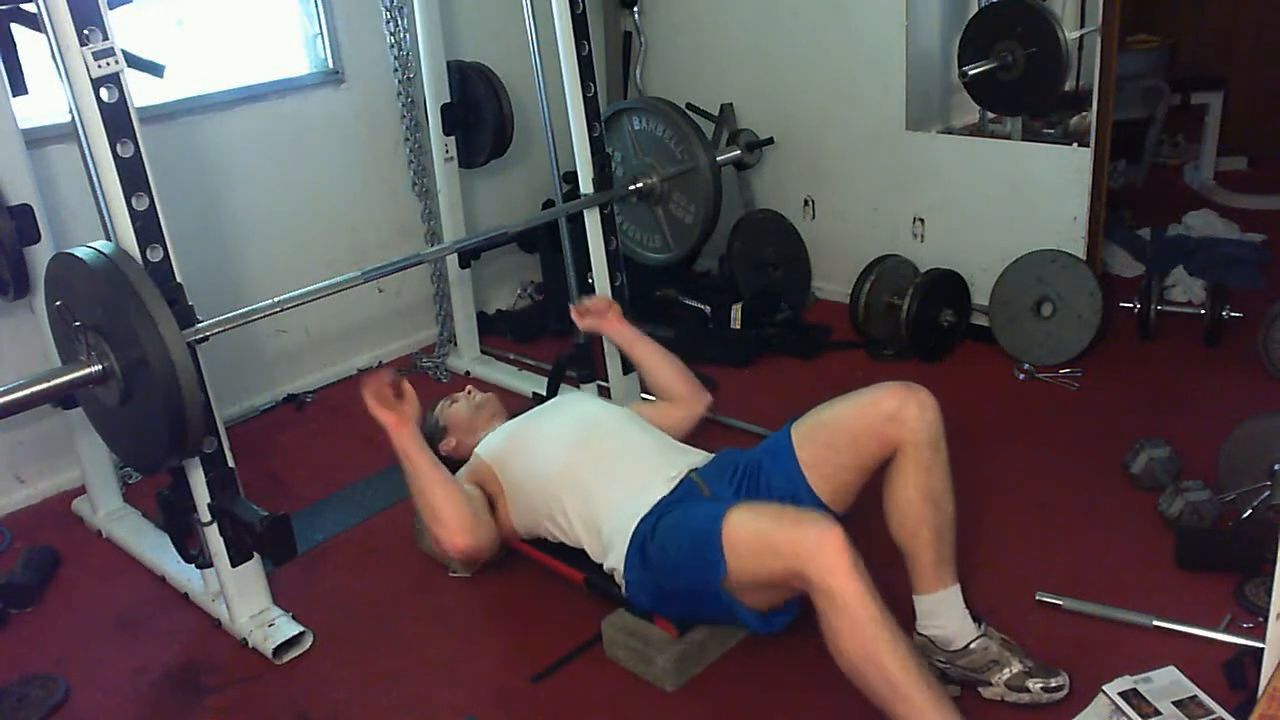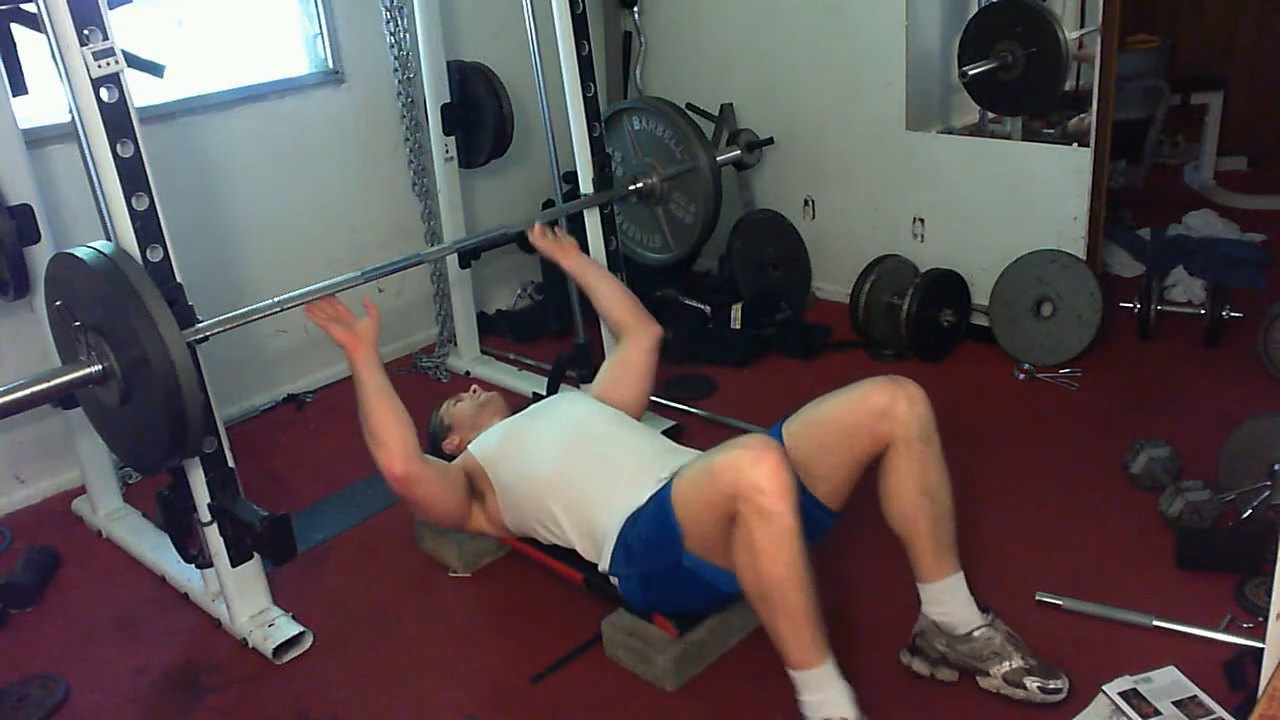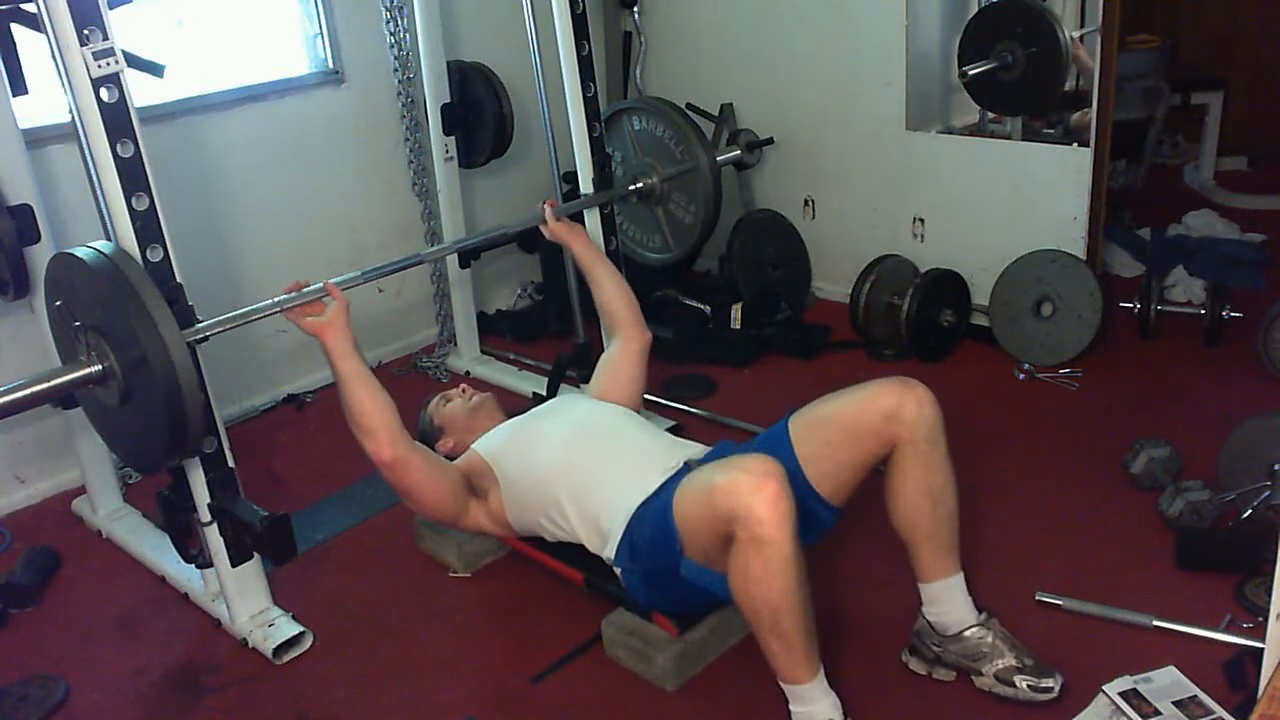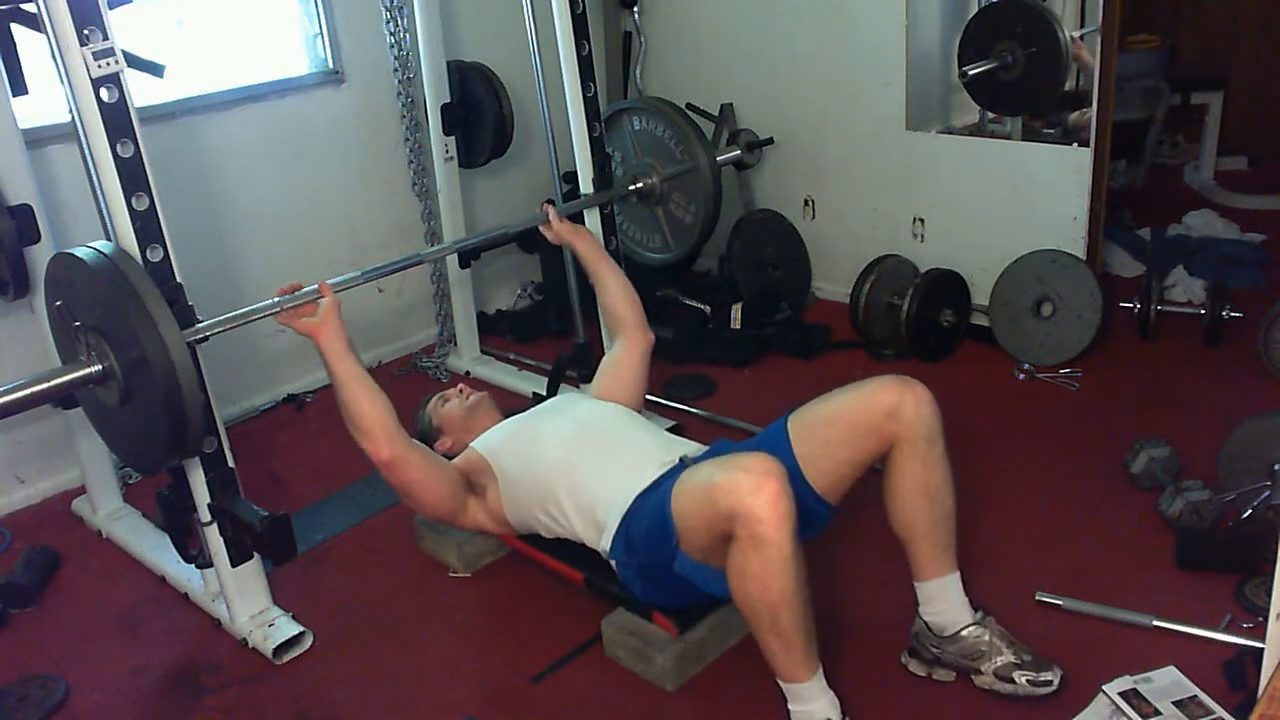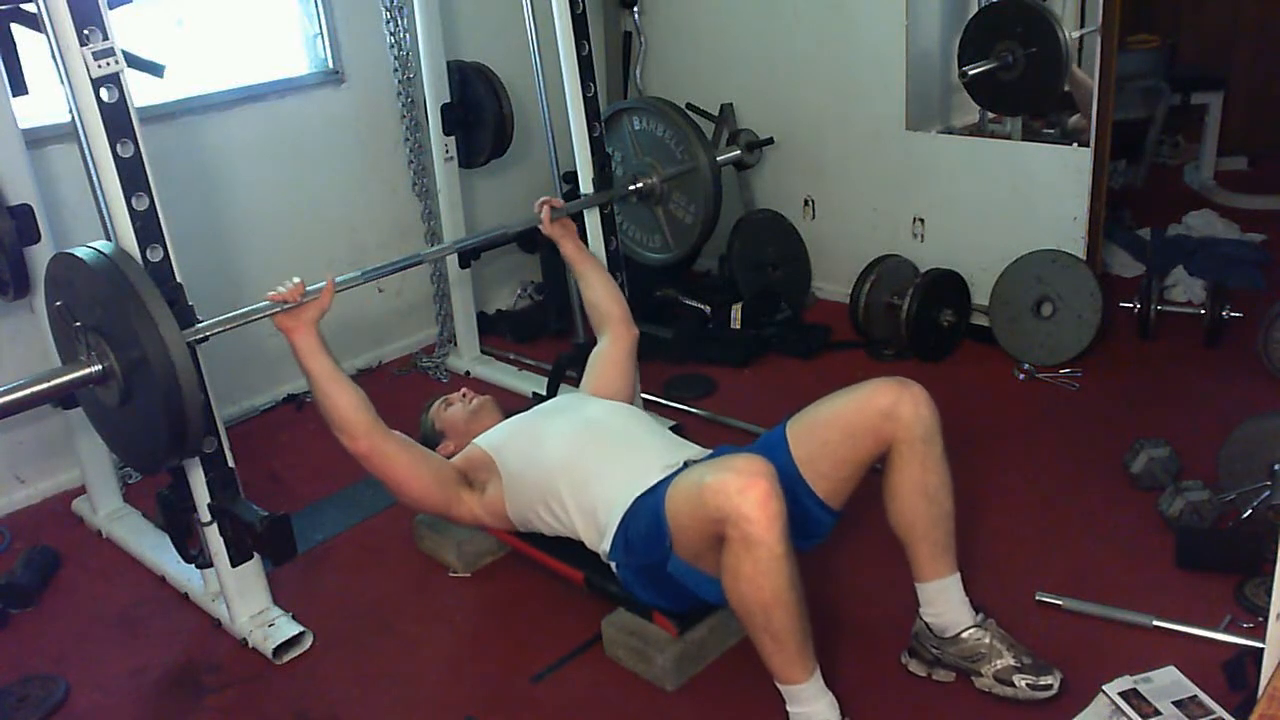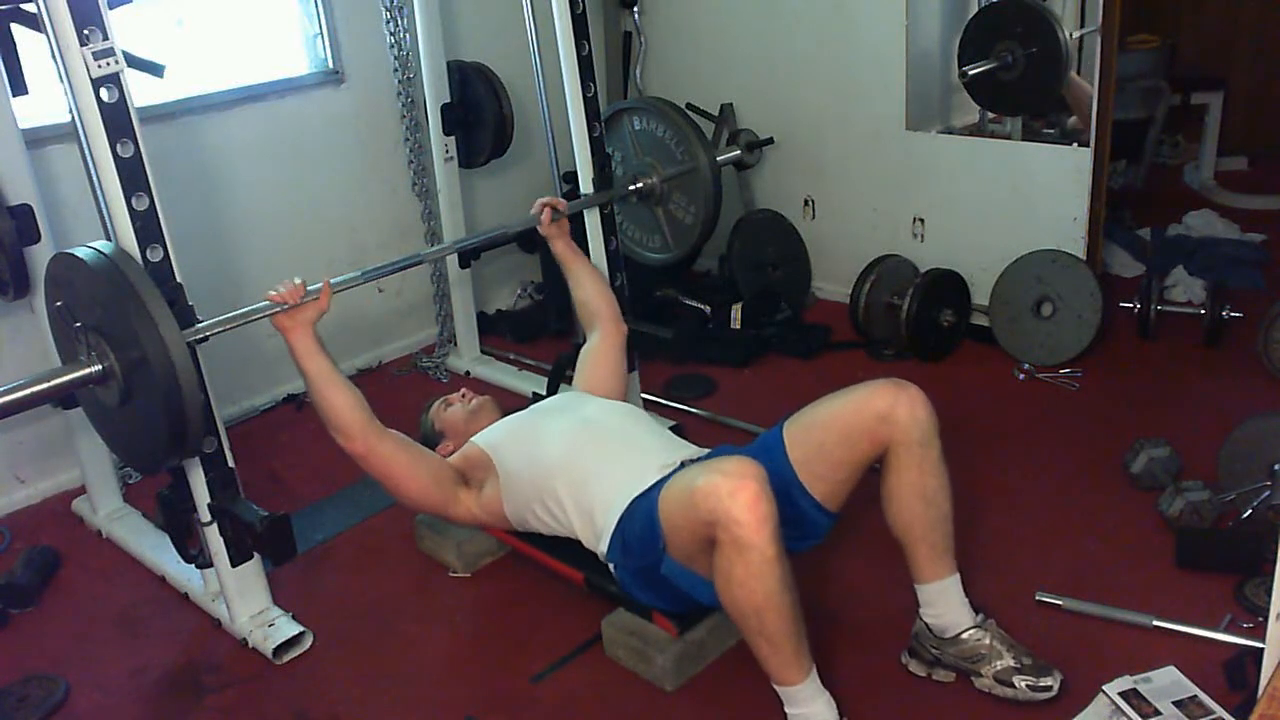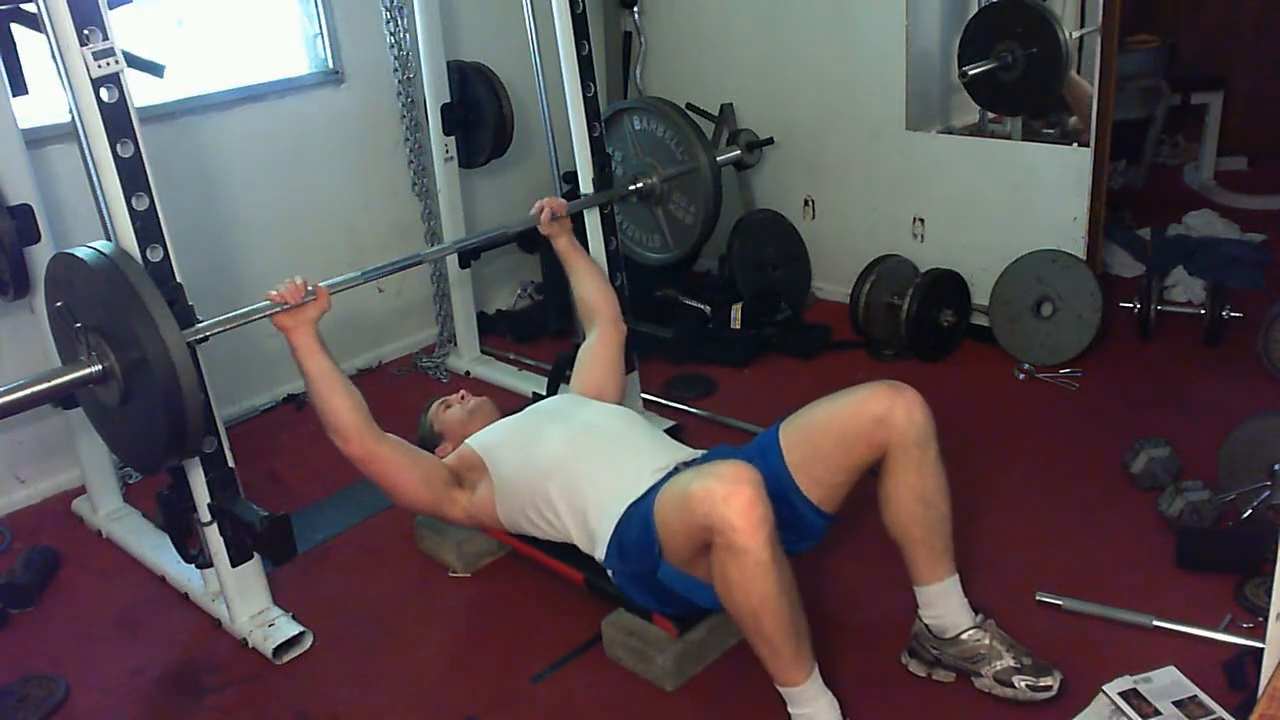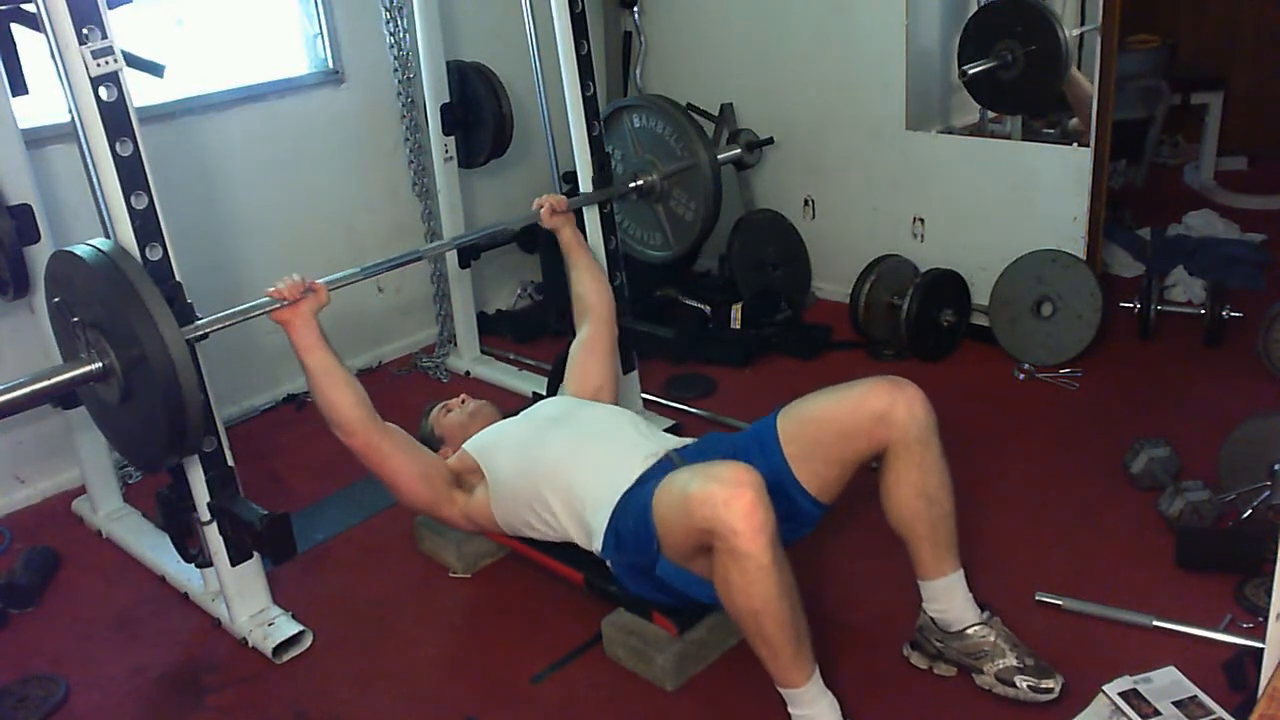
dt=0.3s
person 1, frame 1
left shoulder: (572, 409)
right shoulder: (476, 474)
left elbow: (691, 403)
right elbow: (465, 541)
left wrist: (618, 330)
right wrist: (405, 435)
left hip: (724, 477)
right hip: (660, 536)
left knee: (906, 409)
right knee: (821, 546)
left ankle: (948, 638)
person 1, frame 2
left shoulder: (578, 409)
right shoulder: (471, 482)
left elbow: (642, 335)
right elbow: (401, 468)
left wrist: (572, 259)
right wrist: (363, 355)
left hip: (712, 484)
right hip: (649, 540)
left knee: (895, 404)
right knee: (759, 465)
left ankle: (950, 627)
person 1, frame 3
left shoulder: (578, 407)
right shoulder: (471, 483)
left elbow: (631, 332)
right elbow: (388, 450)
left wrist: (577, 242)
right wrist: (337, 338)
left hip: (714, 472)
right hip: (654, 533)
left knee: (905, 405)
right knee: (758, 489)
left ankle: (949, 626)
person 1, frame 4
left shoulder: (573, 407)
right shoulder: (470, 483)
left elbow: (635, 336)
right elbow: (387, 447)
left wrist: (582, 243)
right wrist: (330, 337)
left hip: (716, 474)
right hip: (649, 528)
left knee: (904, 403)
right knee: (759, 490)
left ankle: (945, 627)
person 1, frame 5
left shoulder: (576, 406)
right shoulder: (470, 481)
left elbow: (619, 330)
right elbow: (367, 437)
left wrist: (569, 242)
right wrist: (305, 336)
left hip: (717, 477)
right hip: (653, 531)
left knee: (902, 404)
right knee: (749, 488)
left ankle: (946, 627)
person 1, frame 6
left shoulder: (572, 405)
right shoulder: (471, 478)
left elbow: (608, 327)
right elbow: (363, 436)
left wrist: (561, 243)
right wrist: (301, 335)
left hip: (718, 483)
right hip: (648, 527)
left knee: (899, 407)
right knee: (740, 491)
left ankle: (947, 629)
person 1, frame 7
left shoulder: (571, 406)
right shoulder: (466, 477)
left elbow: (608, 327)
right elbow: (360, 439)
left wrist: (564, 239)
right wrist: (303, 334)
left hip: (708, 475)
right hip: (646, 532)
left knee: (895, 409)
right knee: (734, 494)
left ankle: (946, 629)
person 1, frame 8
left shoulder: (567, 408)
right shoulder: (461, 483)
left elbow: (597, 324)
right elbow: (363, 432)
left wrist: (568, 234)
right wrist: (302, 329)
left hip: (706, 457)
right hip: (638, 518)
left knee: (897, 405)
right knee: (736, 498)
left ankle: (952, 622)
